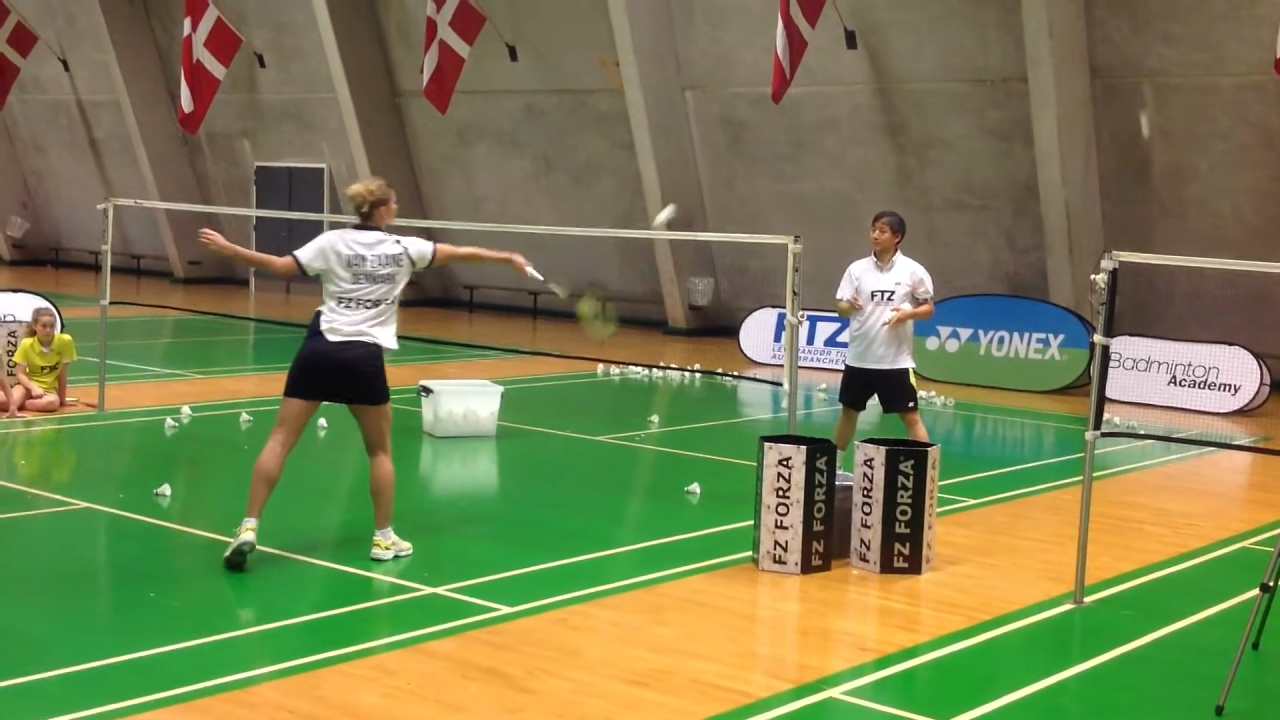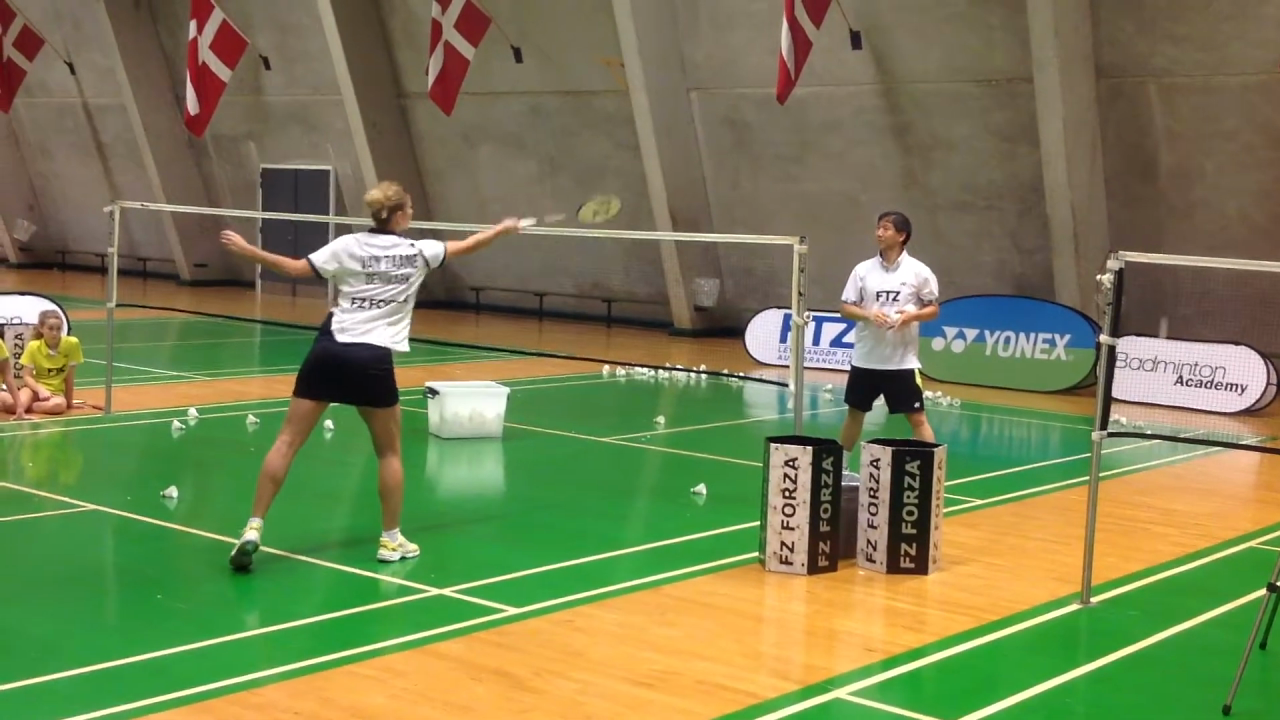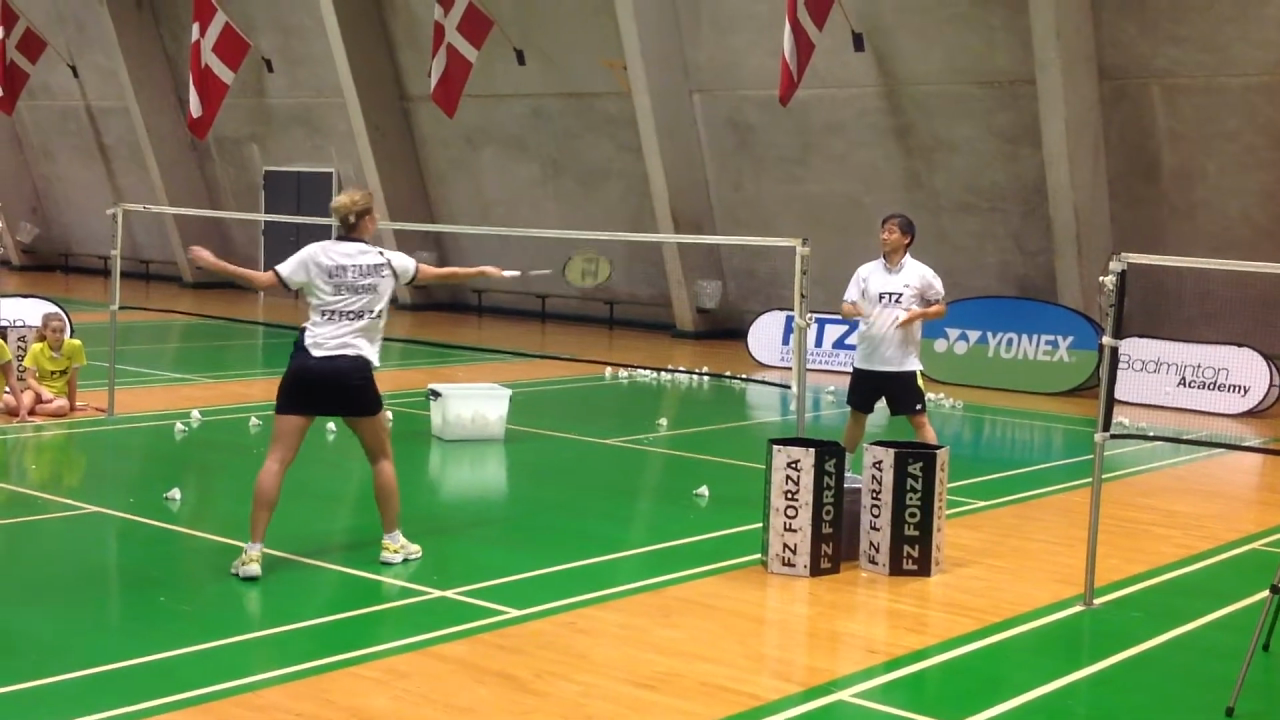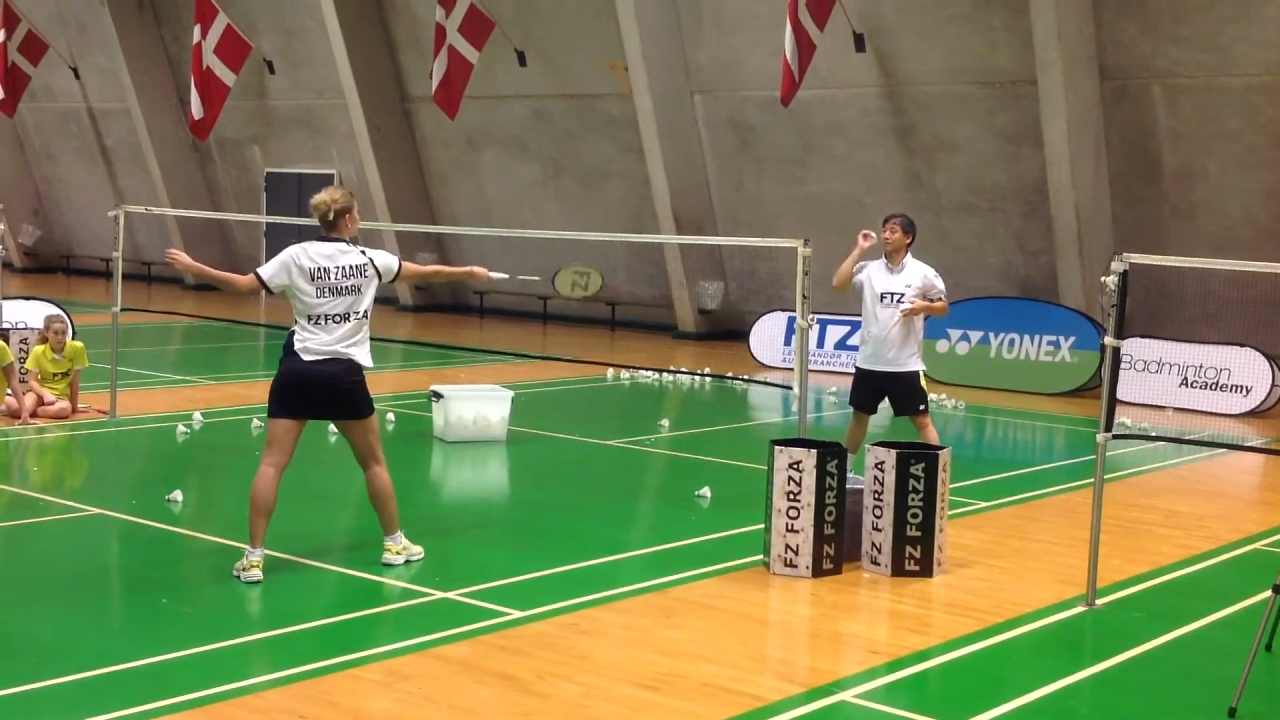
dt=0.3s
person 1, frame 1
left shoulder: (333, 242)
right shoulder: (402, 248)
left elbow: (280, 267)
right elbow: (459, 253)
left wrist: (229, 248)
right wrist: (506, 257)
left hip: (319, 351)
right hip: (364, 358)
left knee: (279, 440)
right knee: (379, 451)
left ankle: (248, 528)
right ankle: (384, 538)
person 1, frame 2
left shoulder: (348, 245)
right shoulder: (418, 252)
left elbow: (296, 269)
right elbow: (466, 245)
left wrist: (247, 250)
right wrist: (503, 228)
left hip: (328, 352)
right hip: (373, 361)
left knee: (287, 441)
right knee: (389, 452)
left ankle: (253, 528)
right ankle: (391, 539)
person 1, frame 3
left shoulder: (315, 254)
right shoulder: (387, 261)
left elbow: (263, 282)
right elbow: (441, 274)
left wrist: (215, 264)
right wrist: (482, 271)
left hip: (307, 366)
right hip: (352, 371)
left knee: (277, 459)
right knee: (382, 457)
left ankle: (252, 552)
right ankle: (393, 542)
person 1, frame 4
left shoulder: (296, 256)
right shoulder: (370, 260)
left elbow: (243, 285)
right elbow: (426, 272)
left wrist: (192, 266)
right wrist: (469, 271)
left hip: (297, 371)
right hip: (344, 374)
left knee: (272, 463)
right knee: (374, 462)
left ankle: (253, 557)
right ankle: (394, 543)
person 2, frame 1
left shoulder: (914, 271)
right shoulder: (857, 269)
left elbow: (928, 308)
right elbow: (840, 307)
left wrist: (908, 313)
right wrist: (849, 306)
left hip: (896, 361)
right hip: (859, 359)
left knee: (911, 417)
right knee: (848, 412)
right ankle: (834, 466)
person 2, frame 2
left shoulder: (919, 272)
right shoulder: (862, 269)
left elbow: (933, 309)
right elbow: (846, 308)
left wrist: (911, 316)
right wrist: (869, 315)
left hip: (902, 362)
right hip: (865, 359)
left knee: (917, 418)
right knee: (855, 413)
right ankle: (840, 466)
person 2, frame 3
left shoulder: (922, 273)
right shoulder: (866, 271)
left elbow: (941, 308)
right elbow: (845, 307)
left wrist: (919, 313)
right wrist: (851, 310)
left hip: (904, 363)
right hip: (866, 362)
left knee: (919, 420)
right knee: (857, 415)
person 2, frame 4
left shoulder: (924, 273)
right shoulder: (868, 269)
left elbow: (943, 307)
right elbow: (838, 284)
left wrist: (923, 306)
right wrist: (859, 250)
left hip: (906, 364)
right hip: (869, 362)
left knee: (922, 420)
right knee: (859, 416)
